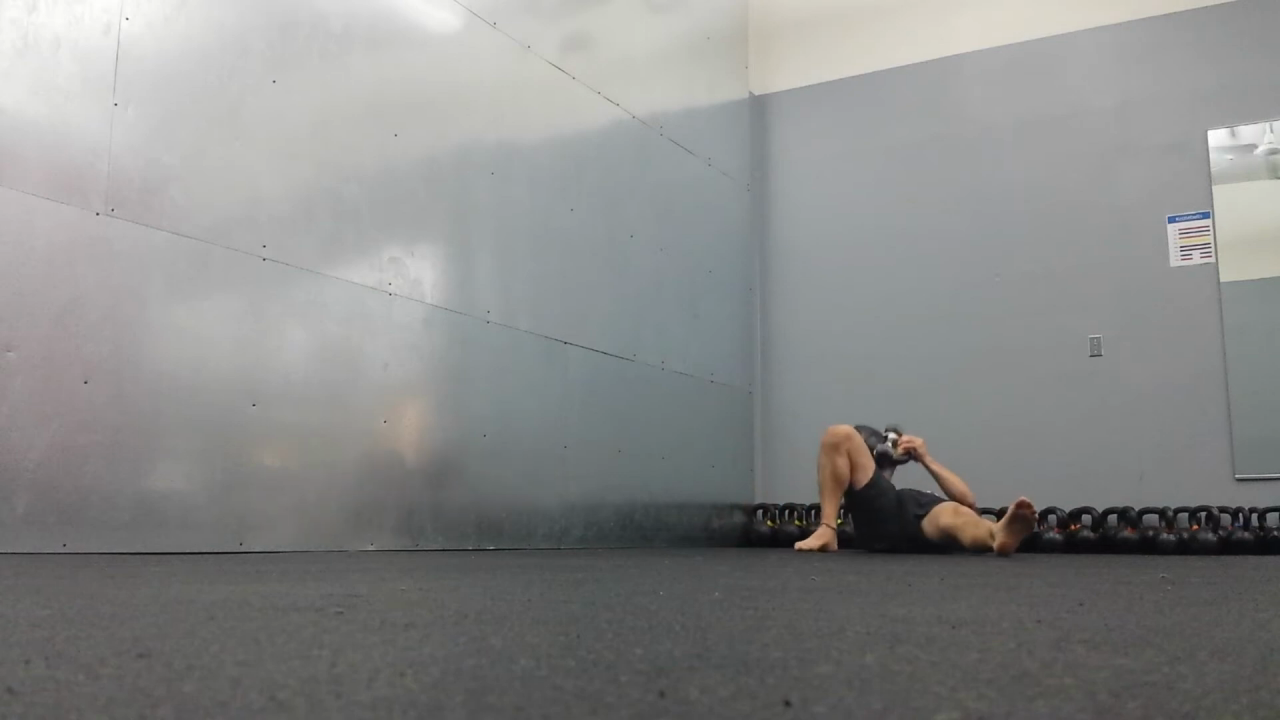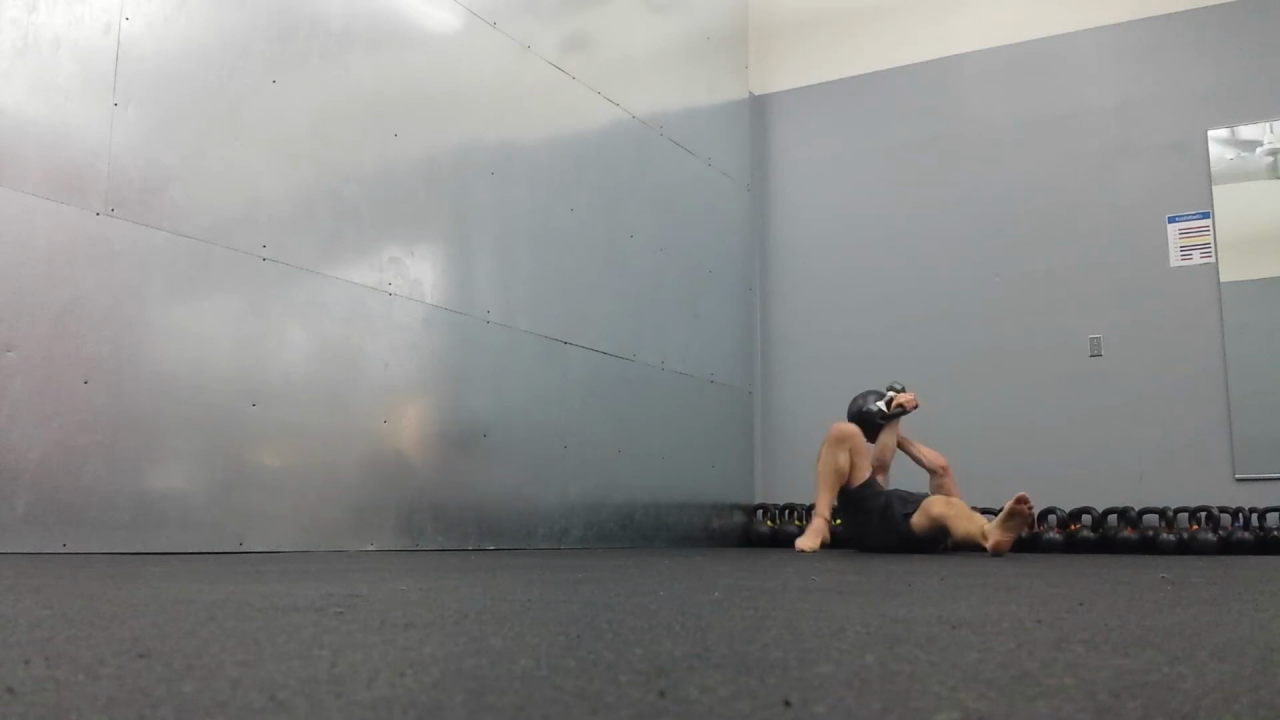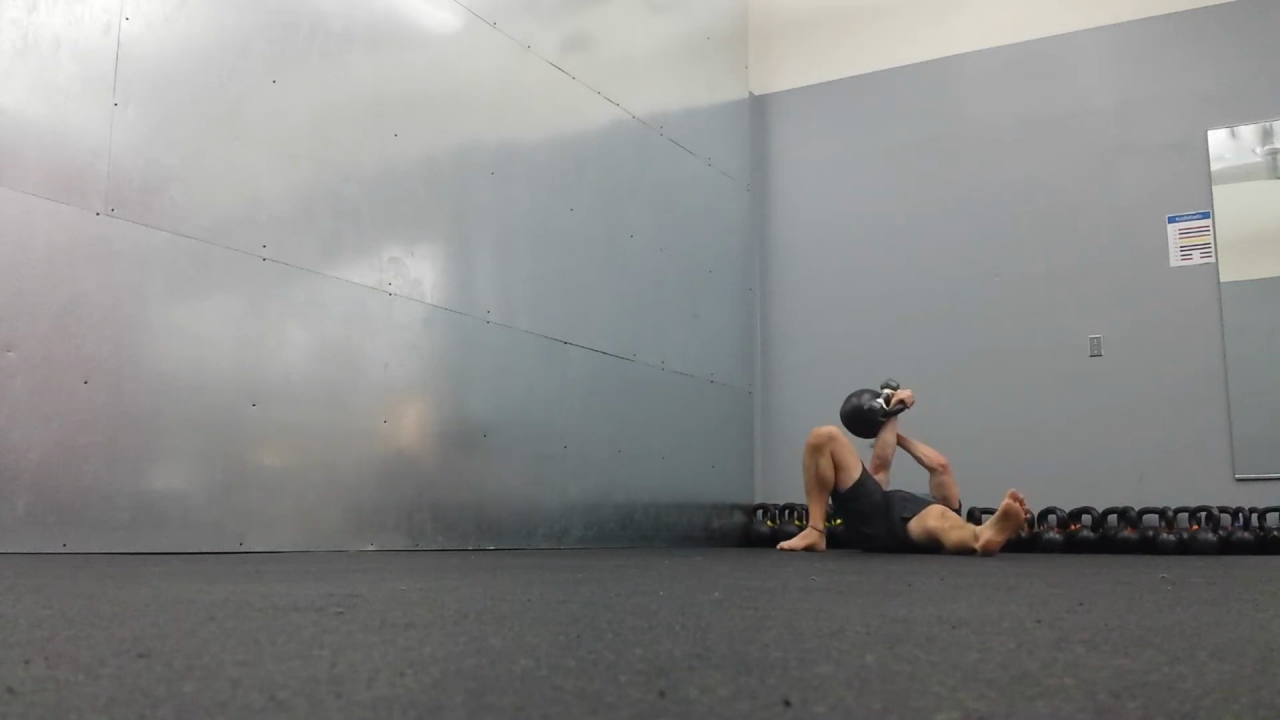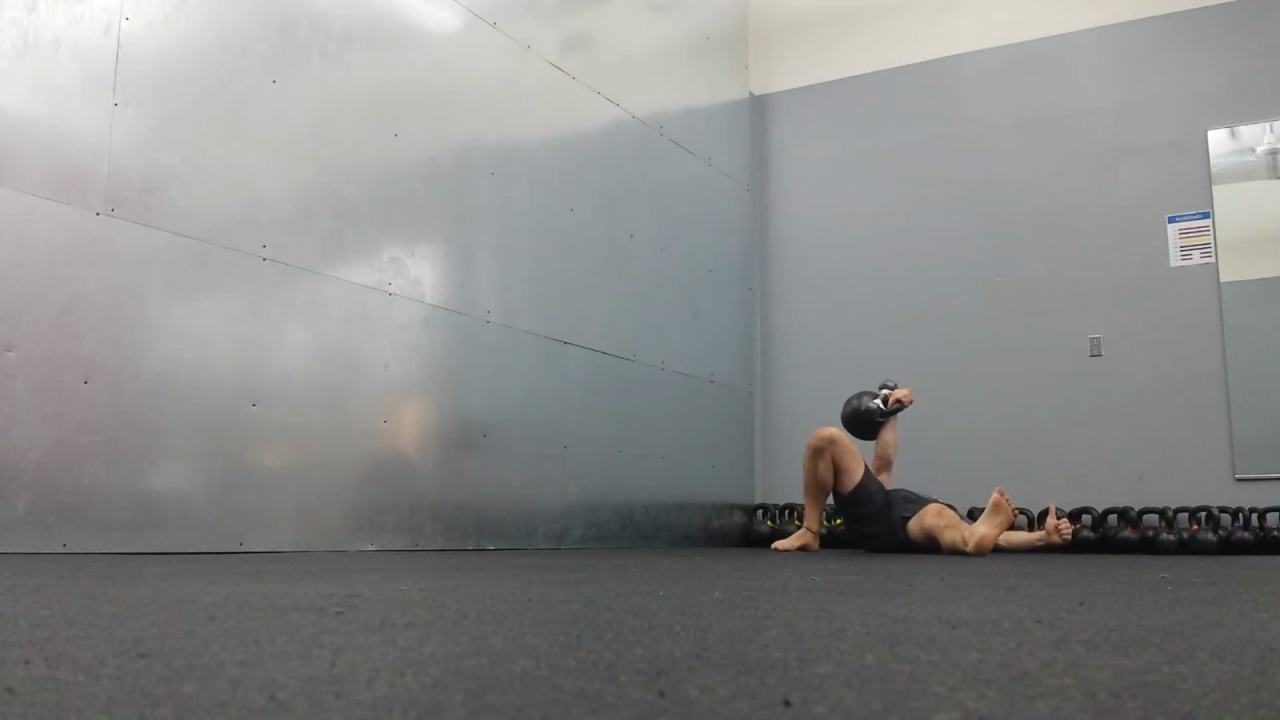
dt=0.7s
person 1, frame 1
left shoulder: (940, 515)
left elbow: (968, 501)
right elbow: (873, 492)
left wrist: (926, 459)
left hip: (924, 532)
right hip: (884, 521)
left knee: (954, 513)
right knee: (839, 435)
left ankle: (998, 534)
right ankle: (826, 531)
person 1, frame 2
left shoulder: (933, 510)
left elbow: (940, 469)
right elbow: (877, 466)
left wrist: (900, 439)
right wrist: (893, 418)
left hip: (913, 535)
right hip: (870, 522)
left knee: (944, 505)
right knee: (844, 432)
left ankle: (991, 534)
right ankle: (819, 525)
person 1, frame 3
left shoulder: (945, 510)
right shoulder: (886, 502)
left elbow: (939, 466)
right elbow: (880, 466)
left wrist: (899, 438)
right wrist: (892, 415)
left hip: (911, 529)
right hip: (873, 517)
left knee: (937, 520)
right knee: (824, 437)
left ankle: (984, 536)
right ankle: (815, 532)
person 1, frame 4
left shoulder: (952, 521)
left elbow: (998, 537)
right elbow: (882, 466)
left wrist: (1044, 537)
right wrist: (891, 412)
left hip: (909, 532)
right hip: (874, 517)
right knee: (827, 438)
left ankle: (973, 540)
right ankle: (809, 533)
